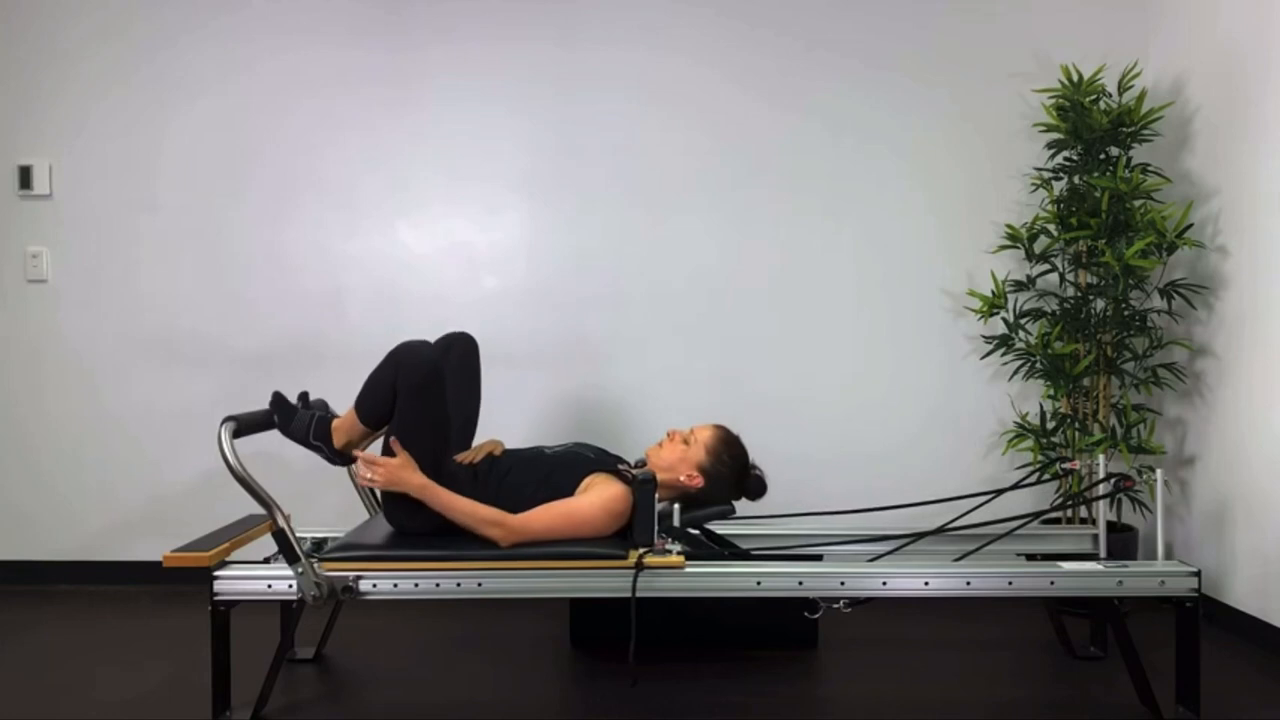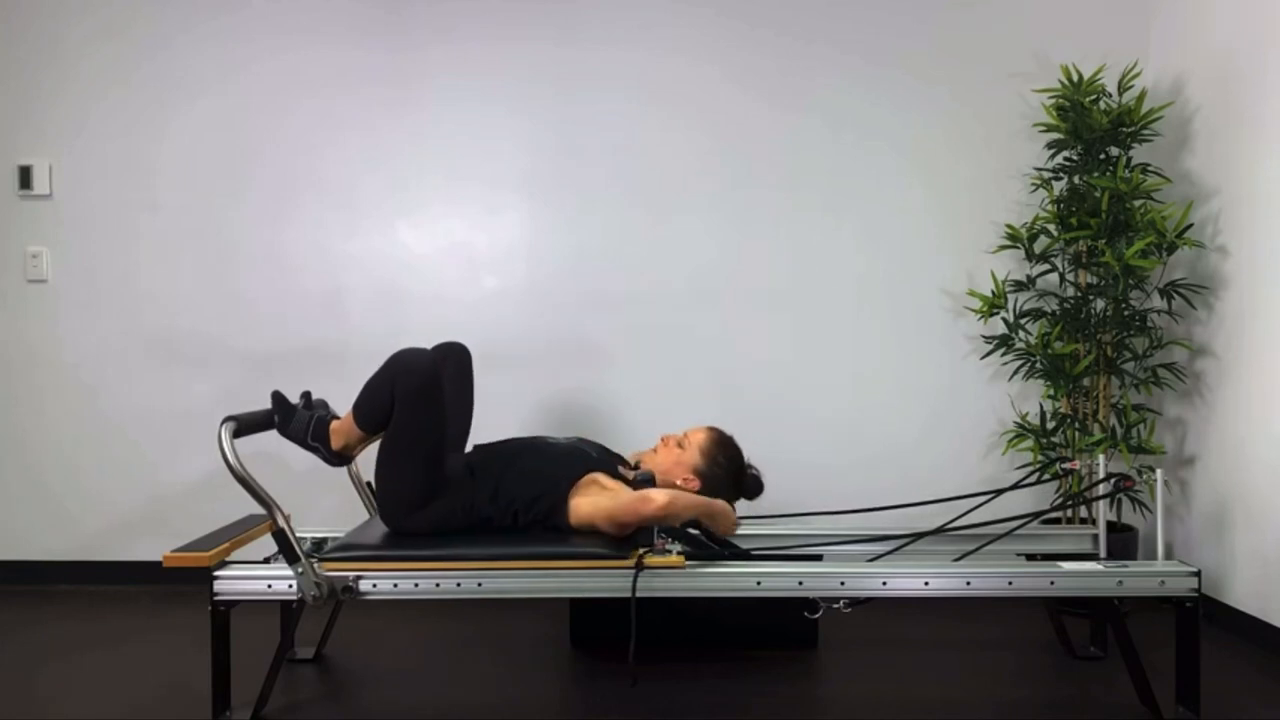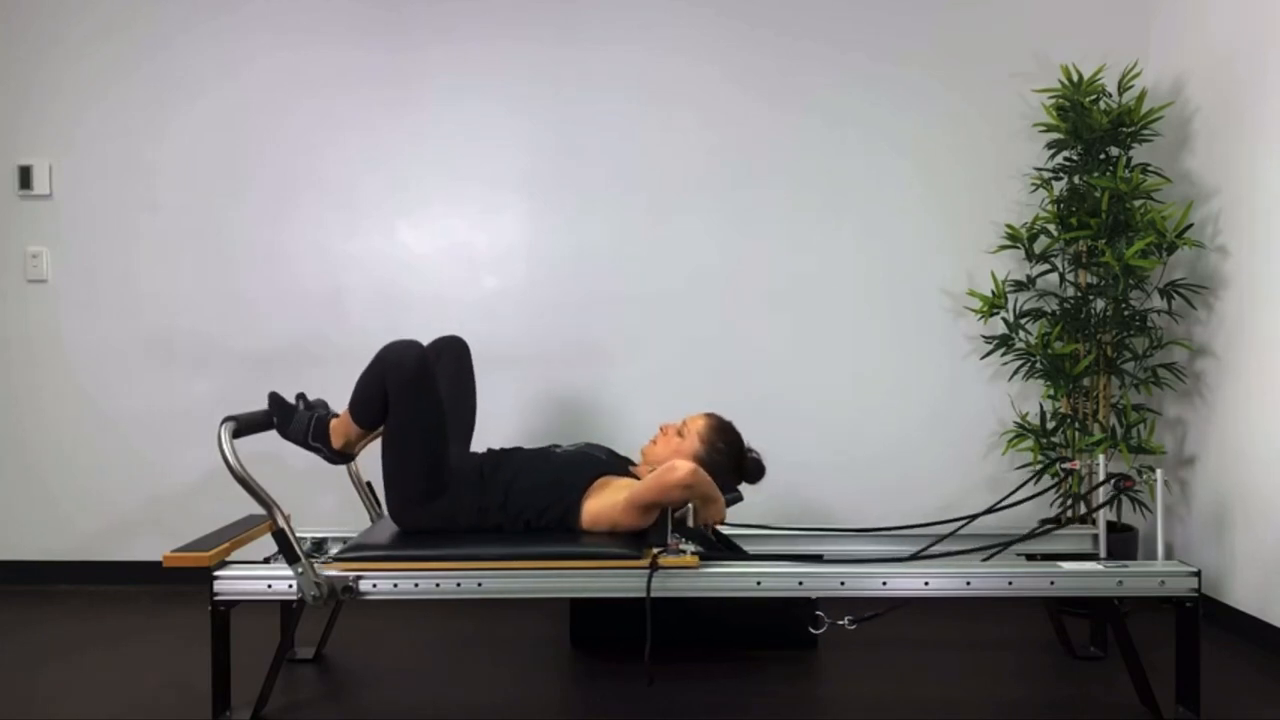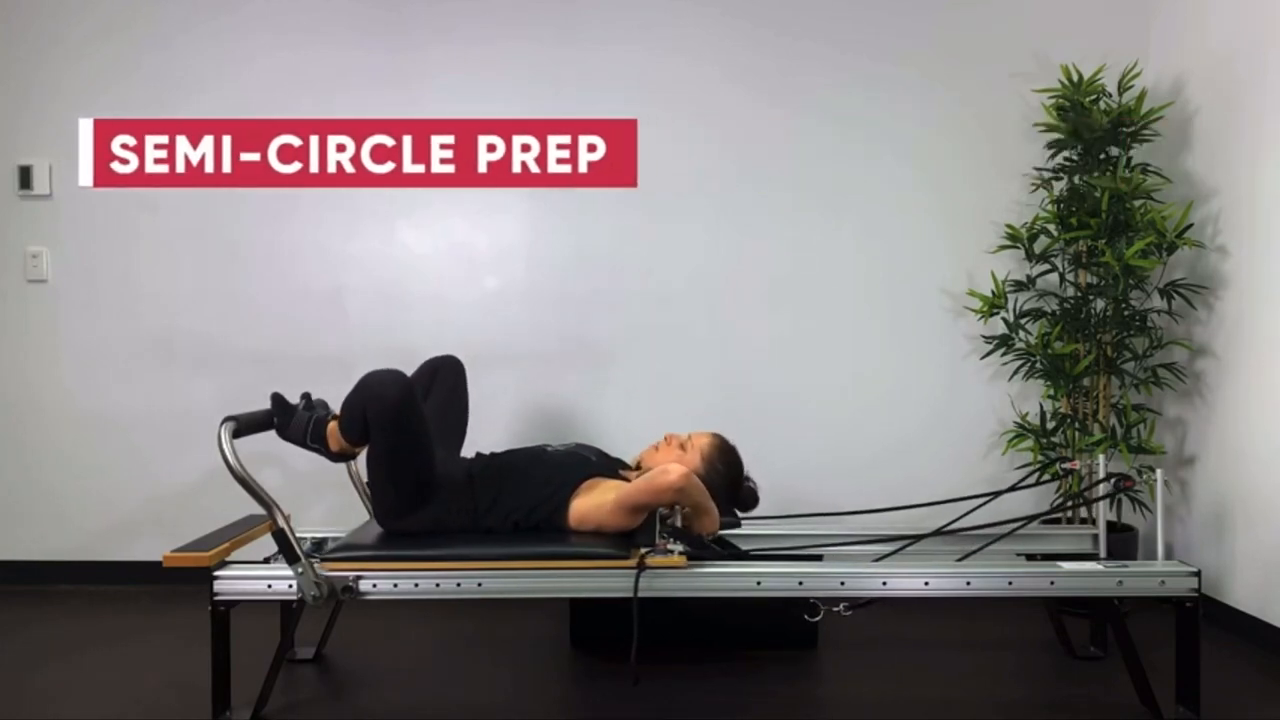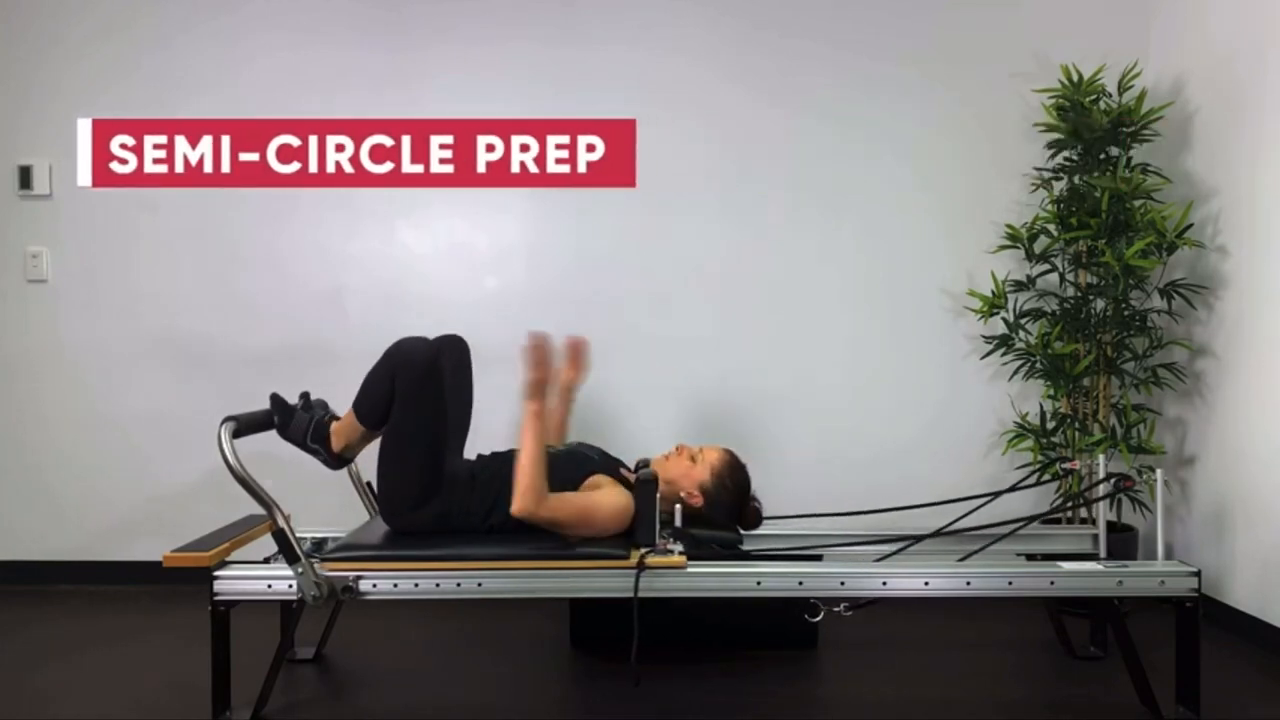
dt=1s
person 1, frame 1
left shoulder: (616, 502)
right shoulder: (629, 476)
left elbow: (509, 530)
left wrist: (418, 484)
right wrist: (500, 450)
left hip: (427, 505)
right hip: (453, 479)
left knee: (417, 359)
right knee: (456, 347)
left ankle: (336, 438)
right ankle: (342, 429)
person 1, frame 2
left shoulder: (620, 502)
right shoulder: (627, 475)
left elbow: (654, 503)
left wrist: (713, 509)
left hip: (422, 506)
right hip: (453, 477)
left knee: (415, 367)
right knee: (450, 355)
left ankle: (334, 438)
right ankle: (341, 430)
person 1, frame 3
left shoulder: (633, 503)
right shoulder: (629, 473)
left elbow: (681, 474)
left wrist: (711, 504)
left hip: (433, 503)
right hip: (460, 477)
left knee: (405, 359)
right knee: (448, 349)
left ankle: (334, 437)
right ankle: (345, 428)
person 1, frame 4
left shoulder: (623, 507)
right shoulder: (625, 476)
left elbow: (672, 480)
left wrist: (705, 511)
left hip: (424, 507)
right hip: (450, 480)
left knee: (387, 388)
right knee: (444, 368)
left ankle: (331, 438)
right ankle: (341, 431)
person 1, frame 5
left shoulder: (618, 509)
right shoulder: (627, 484)
left elbow: (526, 505)
left wrist: (535, 403)
right wrist: (565, 390)
left hip: (426, 505)
right hip: (452, 483)
left knee: (415, 356)
right knee: (448, 348)
left ankle: (334, 440)
right ankle: (338, 432)
